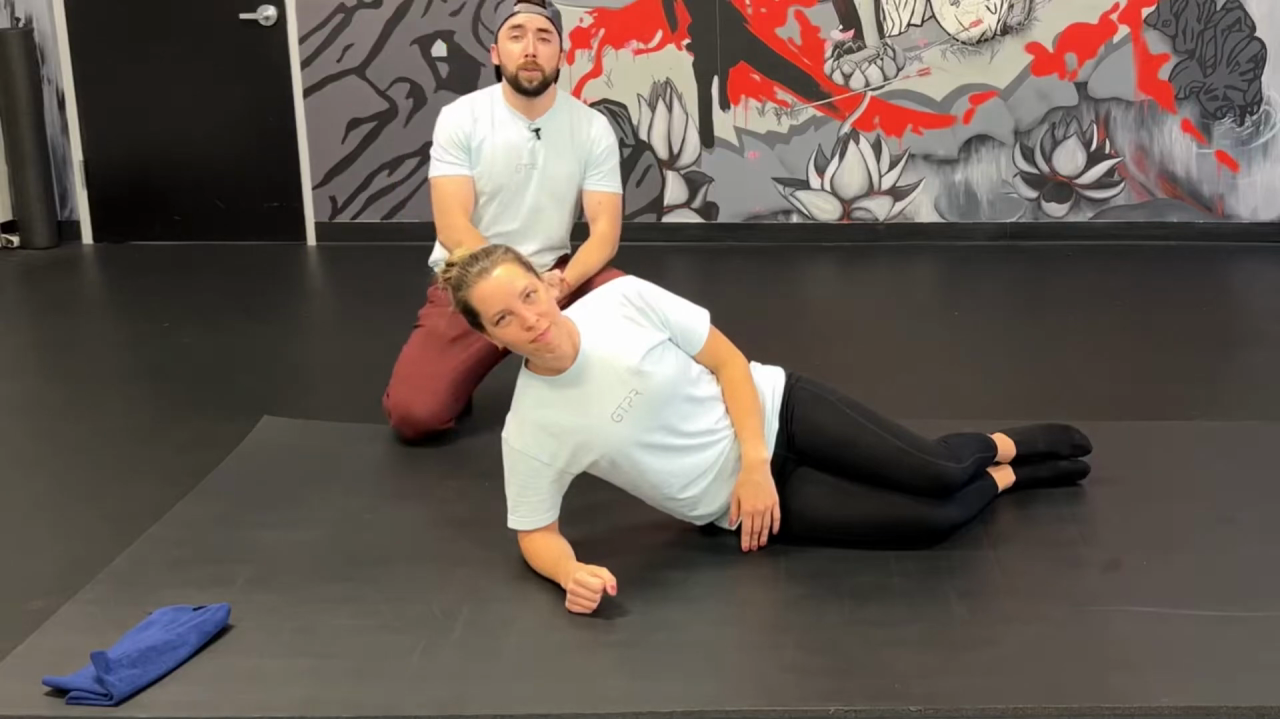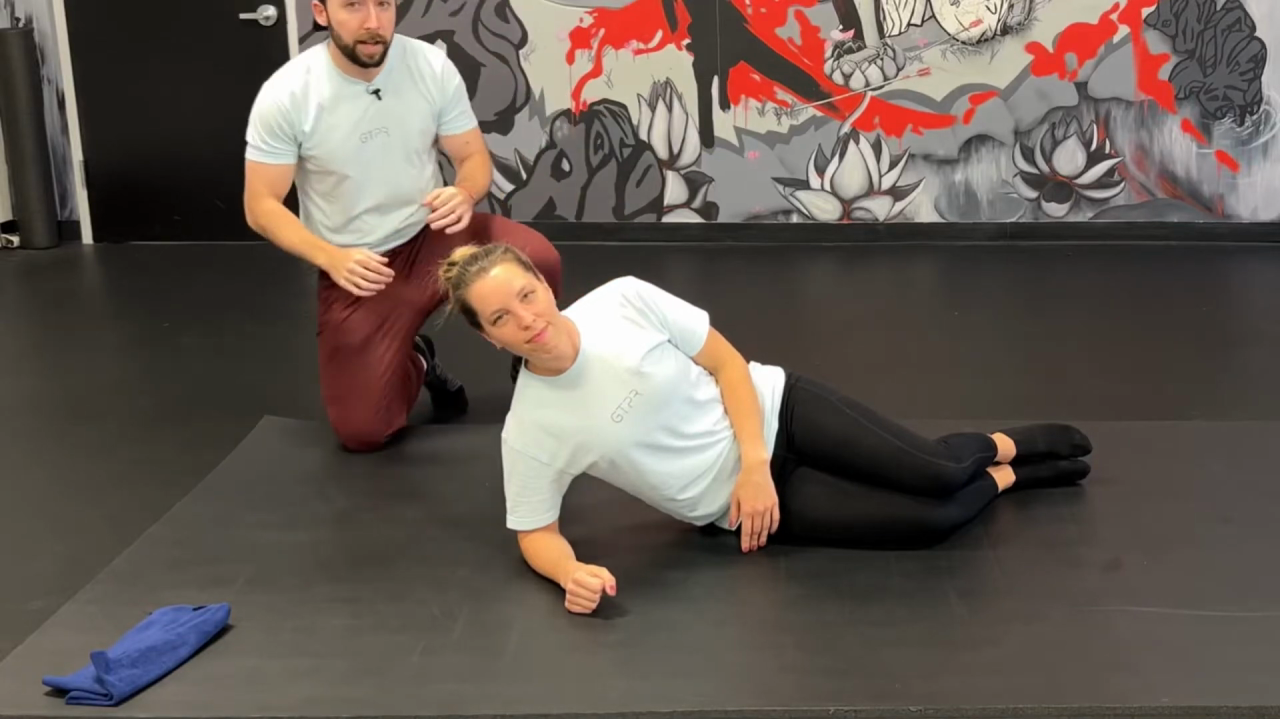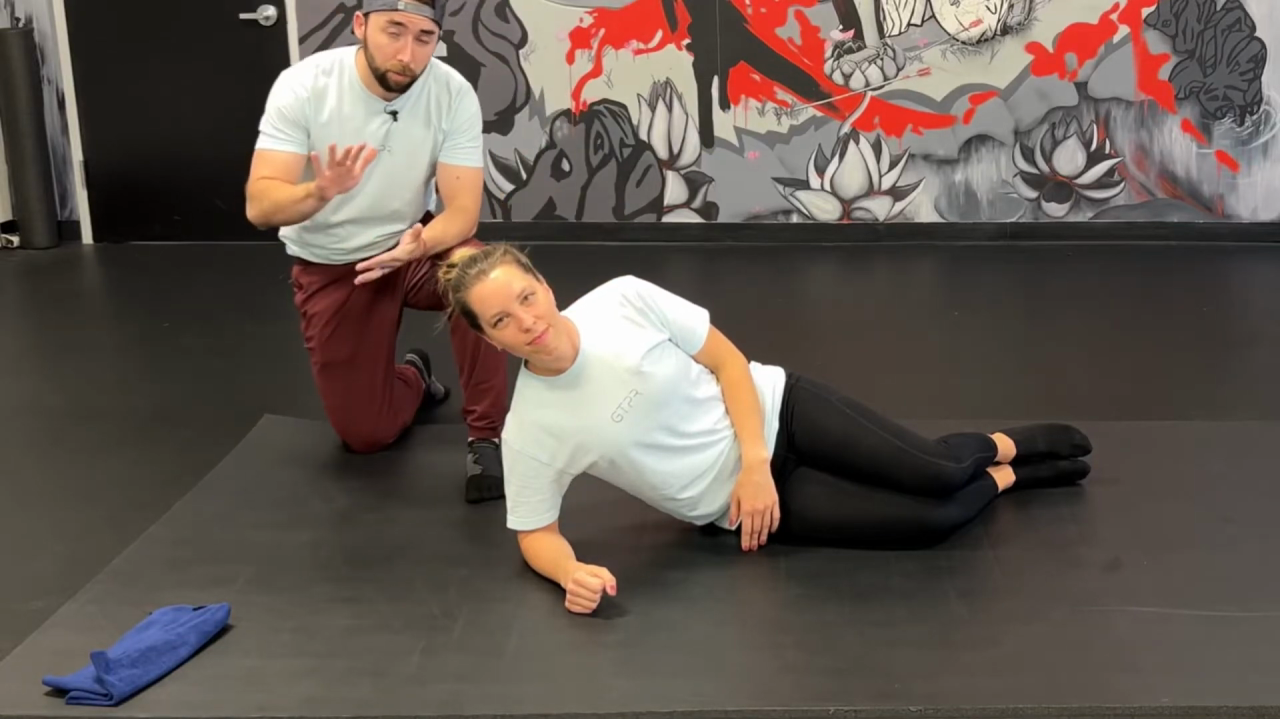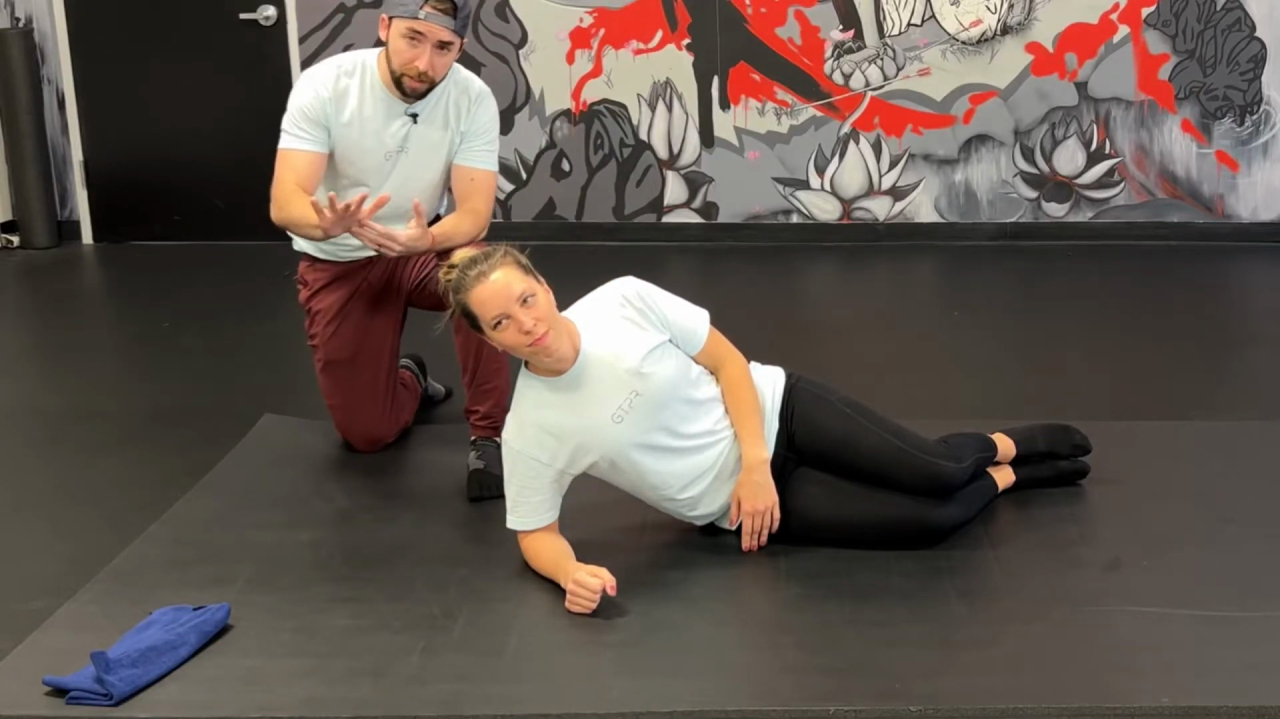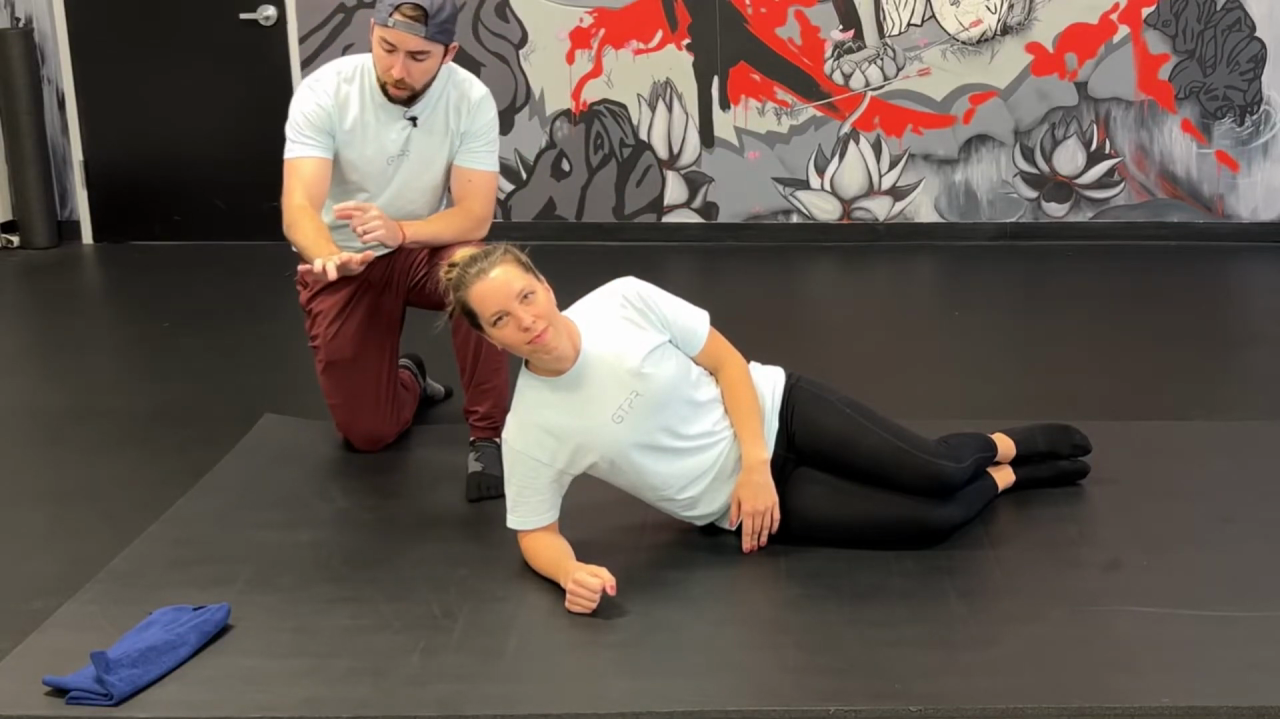
dt=1s
person 1, frame 1
left shoulder: (625, 299)
right shoulder: (528, 431)
left elbow: (730, 362)
right elbow: (535, 533)
left wrist: (755, 462)
right wrist: (571, 573)
left hip: (771, 411)
right hip: (729, 500)
left knee: (937, 475)
right knee: (931, 522)
left ankle: (1005, 445)
right ankle: (1006, 479)
person 1, frame 2
left shoulder: (624, 299)
right shoulder: (529, 431)
left elbow: (729, 364)
right elbow: (535, 533)
left wrist: (754, 462)
right wrist: (571, 573)
left hip: (773, 410)
right hip: (731, 500)
left knee: (937, 472)
right knee: (931, 522)
left ankle: (1006, 446)
right ankle: (1006, 478)
person 1, frame 3
left shoulder: (624, 298)
right shoulder: (529, 430)
left elbow: (730, 361)
right elbow: (535, 533)
left wrist: (755, 462)
right wrist: (570, 572)
left hip: (773, 409)
right hip: (727, 497)
left knee: (935, 473)
right knee: (930, 522)
left ankle: (1005, 446)
right ankle: (1004, 478)
person 1, frame 4
left shoulder: (624, 299)
right shoulder: (529, 431)
left elbow: (729, 362)
right elbow: (535, 534)
left wrist: (756, 463)
right wrist: (570, 573)
left hip: (773, 410)
right hip: (727, 500)
left knee: (936, 473)
right knee: (931, 522)
left ankle: (1006, 446)
right ankle: (1003, 478)
person 1, frame 5
left shoulder: (624, 299)
right shoulder: (528, 431)
left elbow: (728, 363)
right elbow: (535, 534)
left wrist: (755, 463)
right wrist: (571, 573)
left hip: (772, 410)
right hip: (727, 501)
left knee: (936, 475)
right knee: (931, 522)
left ankle: (1006, 445)
right ankle: (1004, 479)
person 2, frame 1
left shoulder: (594, 129)
right shoulder: (461, 118)
left elbow: (605, 231)
right elbow: (453, 228)
left wrist: (560, 286)
left hip: (551, 274)
right knee: (414, 415)
right ankle: (463, 365)
person 2, frame 2
left shoulder: (432, 66)
right shoulder: (284, 96)
left elbow: (474, 158)
right elbow: (261, 207)
left wrist: (465, 194)
right wrist: (332, 259)
left hip: (432, 236)
right hip: (357, 268)
left knee: (539, 260)
right knee: (362, 432)
right ankle: (416, 363)
person 2, frame 3
left shoulder: (454, 95)
right shoulder: (302, 86)
left elbow: (463, 210)
right elbow: (260, 205)
left wrist: (417, 244)
right wrist: (321, 192)
left hip: (413, 244)
right hip: (328, 268)
right knee: (365, 435)
left ankle: (486, 436)
right ankle: (413, 379)
person 2, frame 4
left shoulder: (474, 99)
right shoulder: (323, 85)
left elbow: (476, 213)
right elbow: (284, 202)
left wrist: (425, 240)
right wrist: (328, 224)
left hip: (422, 247)
right hip: (337, 265)
right knee: (366, 434)
left ankle: (489, 434)
right ankle: (409, 380)
person 2, frame 5
left shoulder: (472, 100)
right shoulder: (323, 92)
left elbow: (475, 216)
right elbow: (298, 207)
left wrist: (398, 231)
right wrist: (329, 257)
left hip: (421, 247)
right hip: (340, 263)
right knee: (368, 434)
left ankle: (488, 434)
right ankle: (408, 379)
